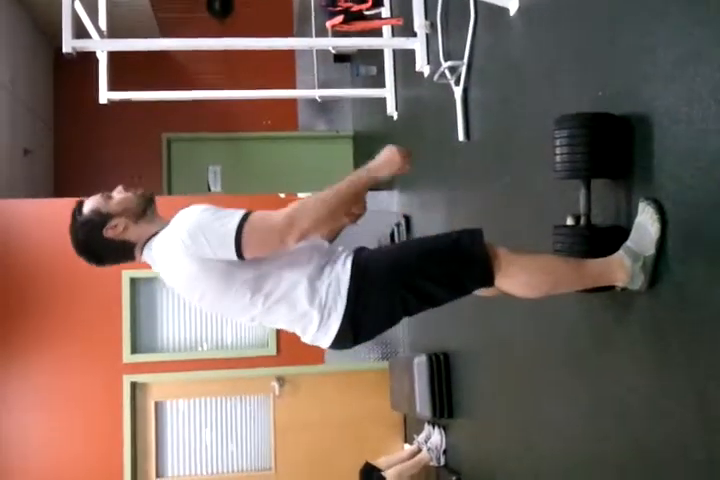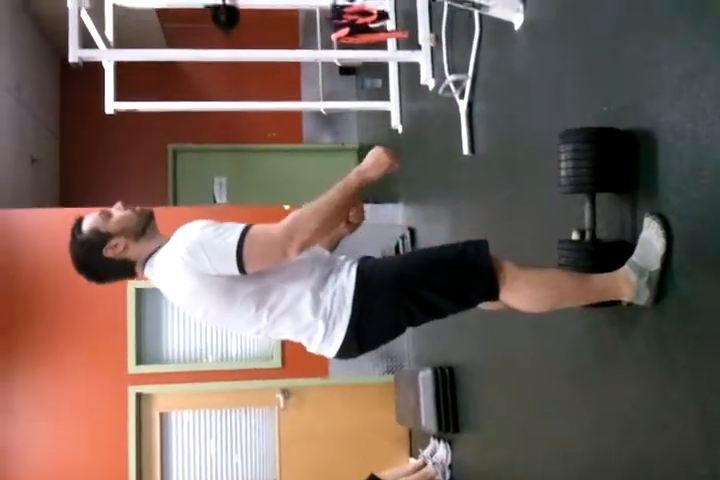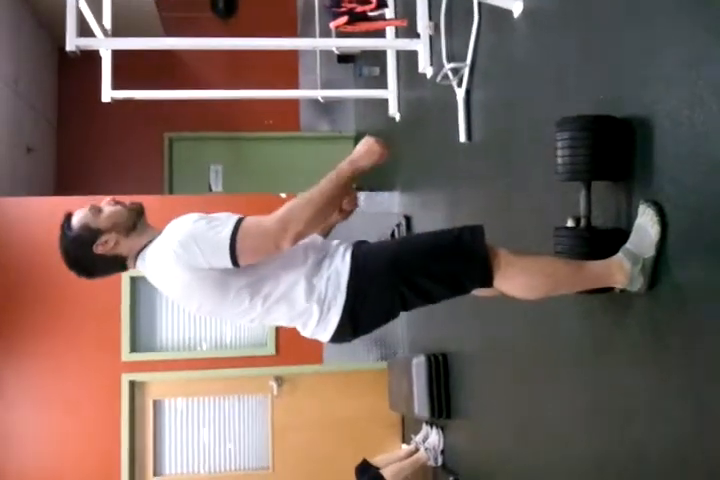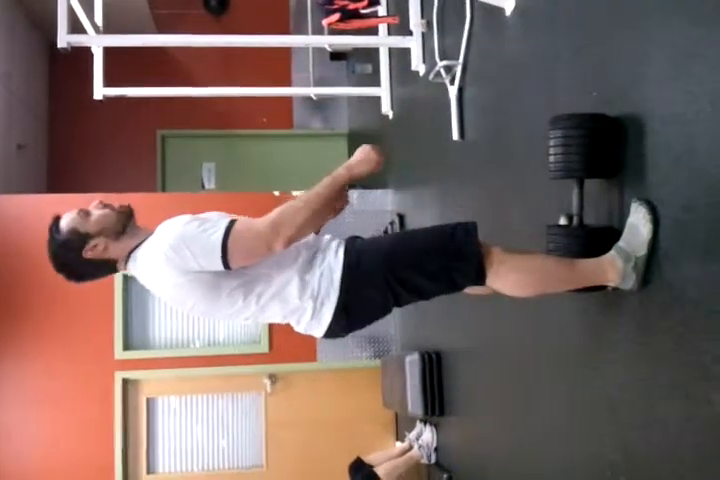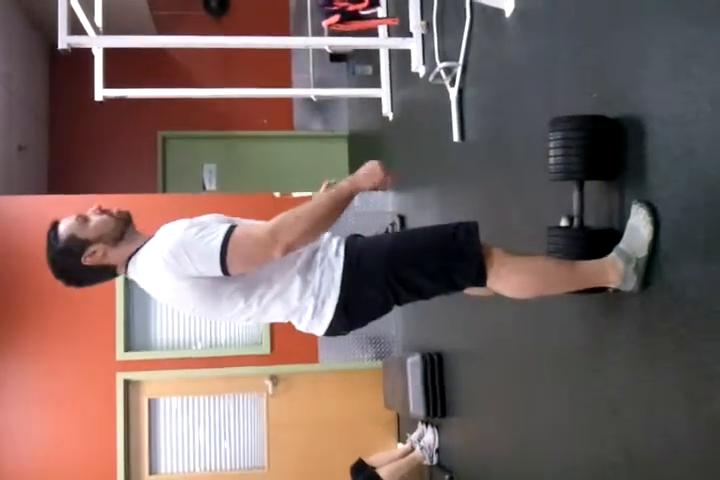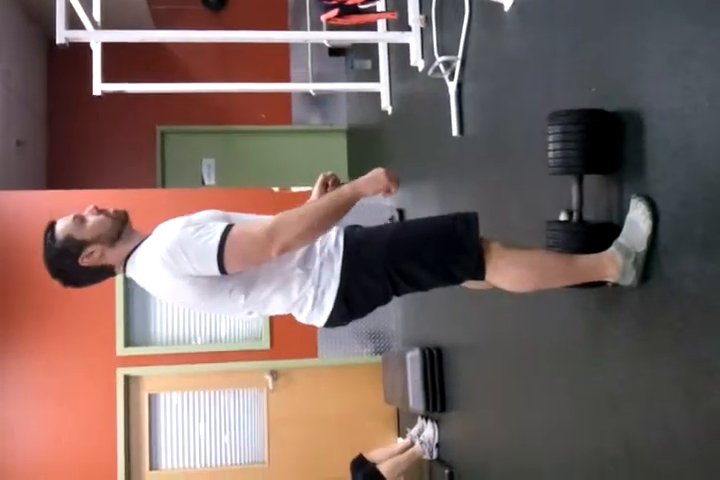
dt=0.1s
person 1, frame 1
left shoulder: (175, 257)
right shoulder: (188, 228)
right elbow: (290, 228)
left wrist: (338, 216)
right wrist: (373, 171)
left hip: (335, 311)
right hip: (350, 294)
left knee: (473, 269)
right knee: (492, 260)
left ankle: (586, 273)
right ankle: (620, 267)
person 1, frame 2
left shoulder: (178, 271)
right shoulder: (189, 246)
right elbow: (289, 240)
left wrist: (335, 228)
right wrist: (362, 174)
left hip: (342, 321)
right hip: (356, 303)
left knee: (480, 278)
right knee: (499, 274)
left ankle: (592, 287)
right ankle: (626, 282)
person 1, frame 3
left shoulder: (171, 263)
right shoulder: (180, 240)
right elbow: (282, 231)
left wrist: (328, 215)
right wrist: (353, 163)
left hip: (335, 305)
right hip: (349, 288)
left knee: (474, 266)
right knee: (492, 260)
left ankle: (574, 277)
right ankle: (619, 270)
person 1, frame 4
left shoulder: (162, 263)
right shoulder: (173, 244)
right elbow: (277, 233)
left wrist: (322, 205)
right wrist: (349, 170)
left hip: (330, 300)
right hip: (343, 283)
left knee: (466, 262)
right knee: (485, 259)
left ankle: (568, 275)
right ankle: (613, 267)
person 1, frame 5
left shoulder: (162, 266)
right shoulder: (171, 249)
right elbow: (276, 241)
left wrist: (322, 208)
right wrist: (353, 183)
left hip: (331, 294)
right hip: (343, 281)
left knee: (468, 265)
right knee: (485, 260)
left ankle: (569, 277)
right ankle: (612, 270)
person 1, frame 6
left shoulder: (160, 261)
right shoulder: (170, 249)
right elbow: (276, 241)
left wrist: (317, 203)
right wrist: (358, 187)
left hip: (329, 288)
right hip: (341, 271)
left knee: (465, 257)
right knee: (485, 254)
left ankle: (572, 269)
right ankle: (612, 262)
